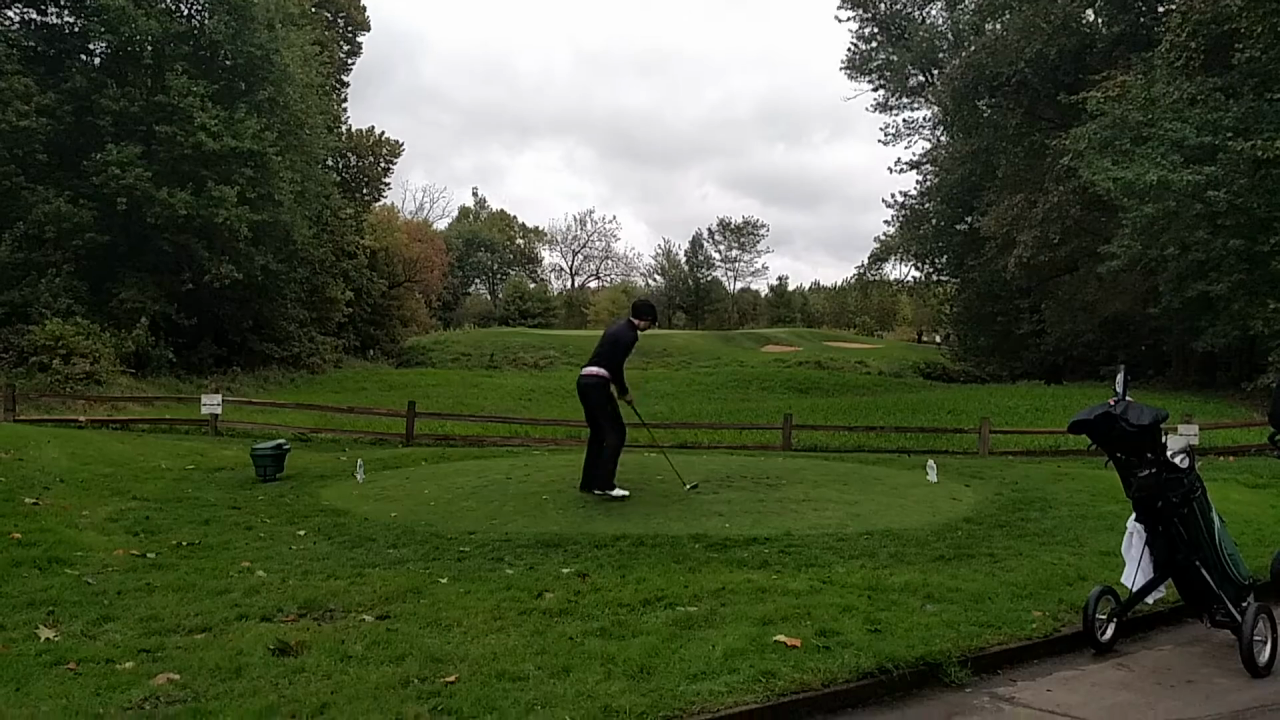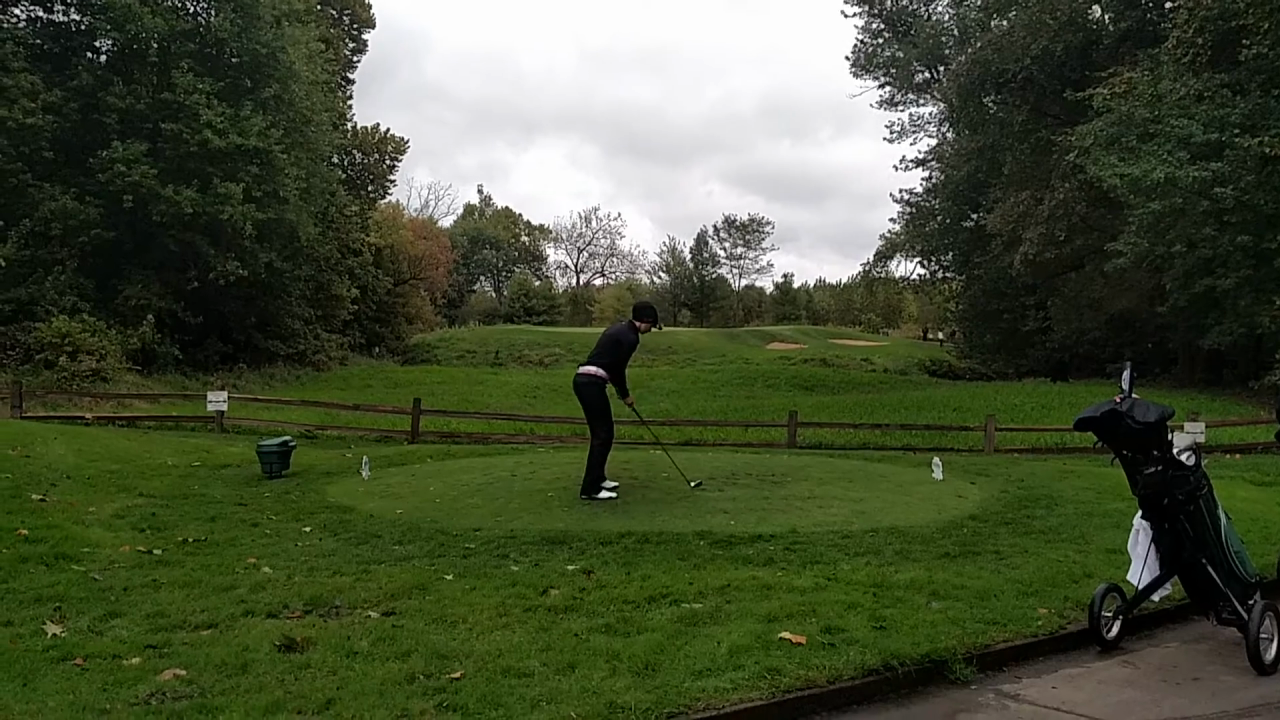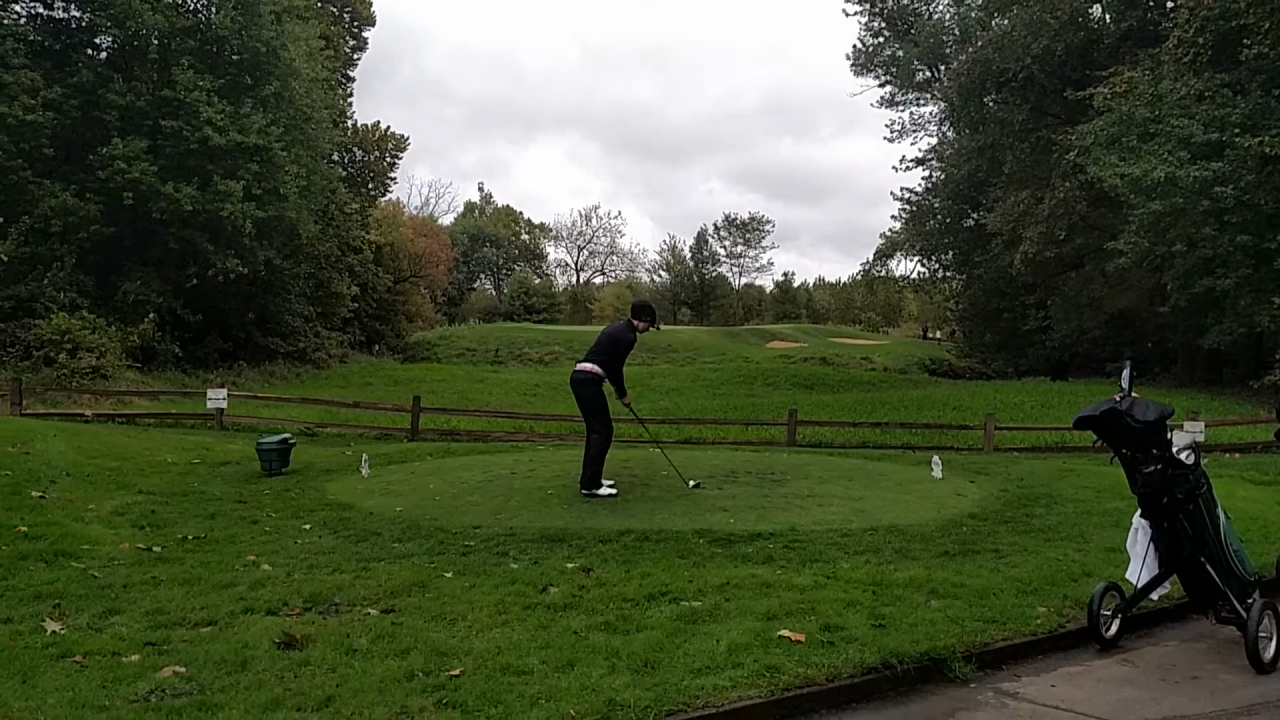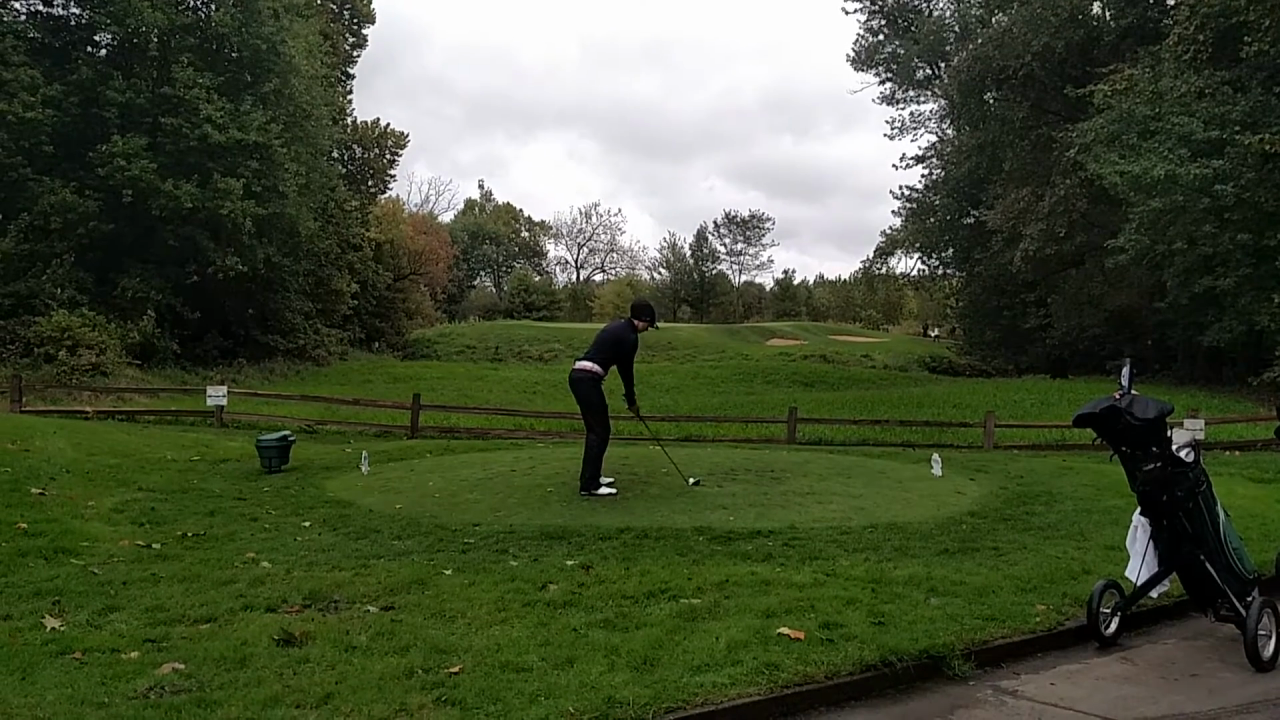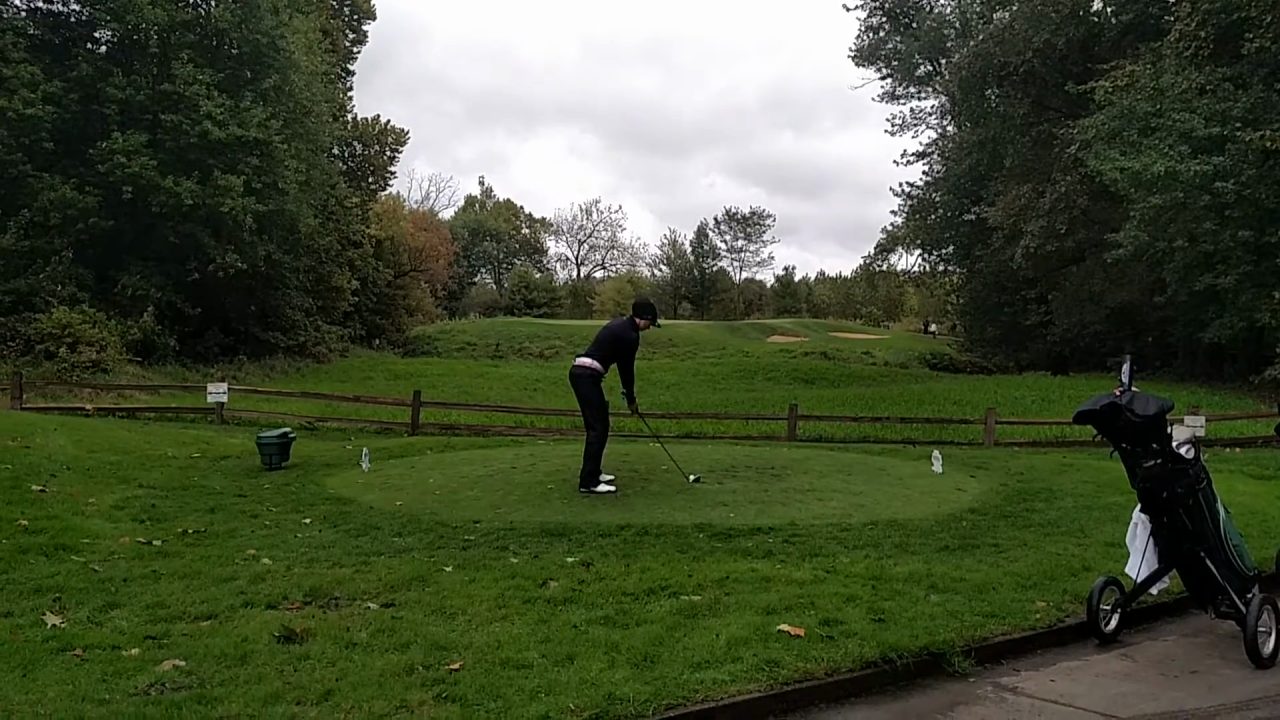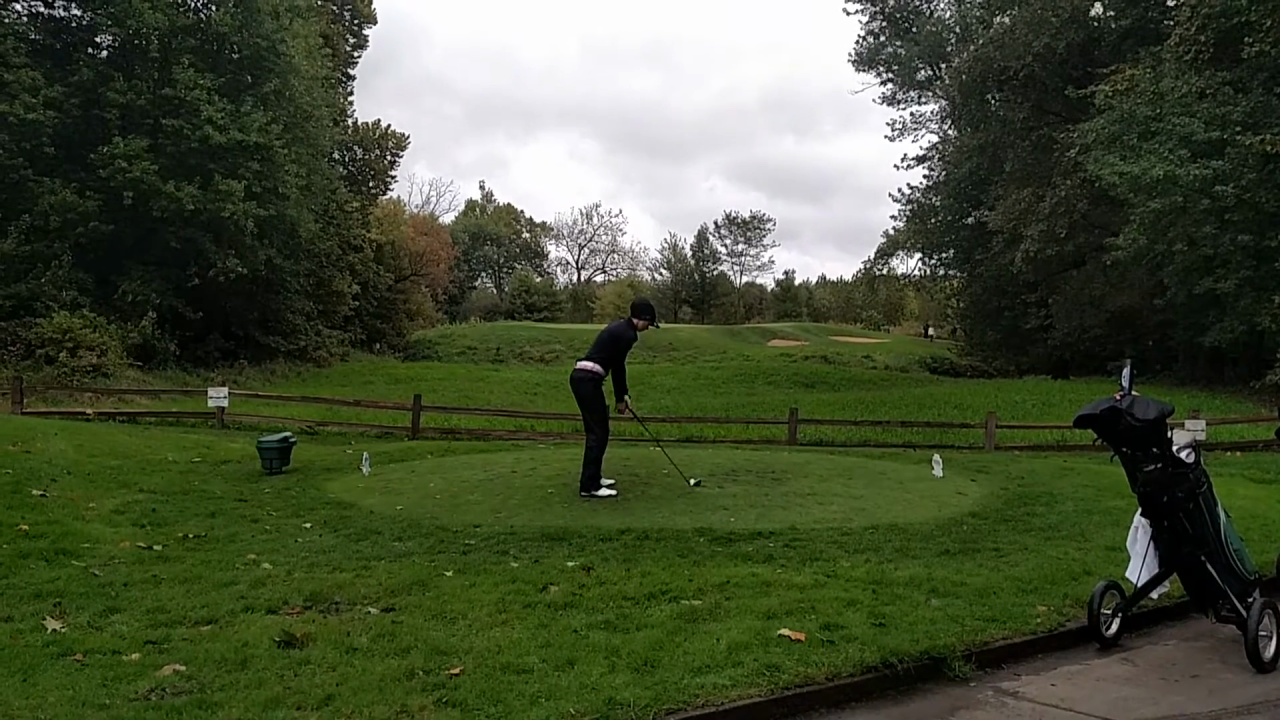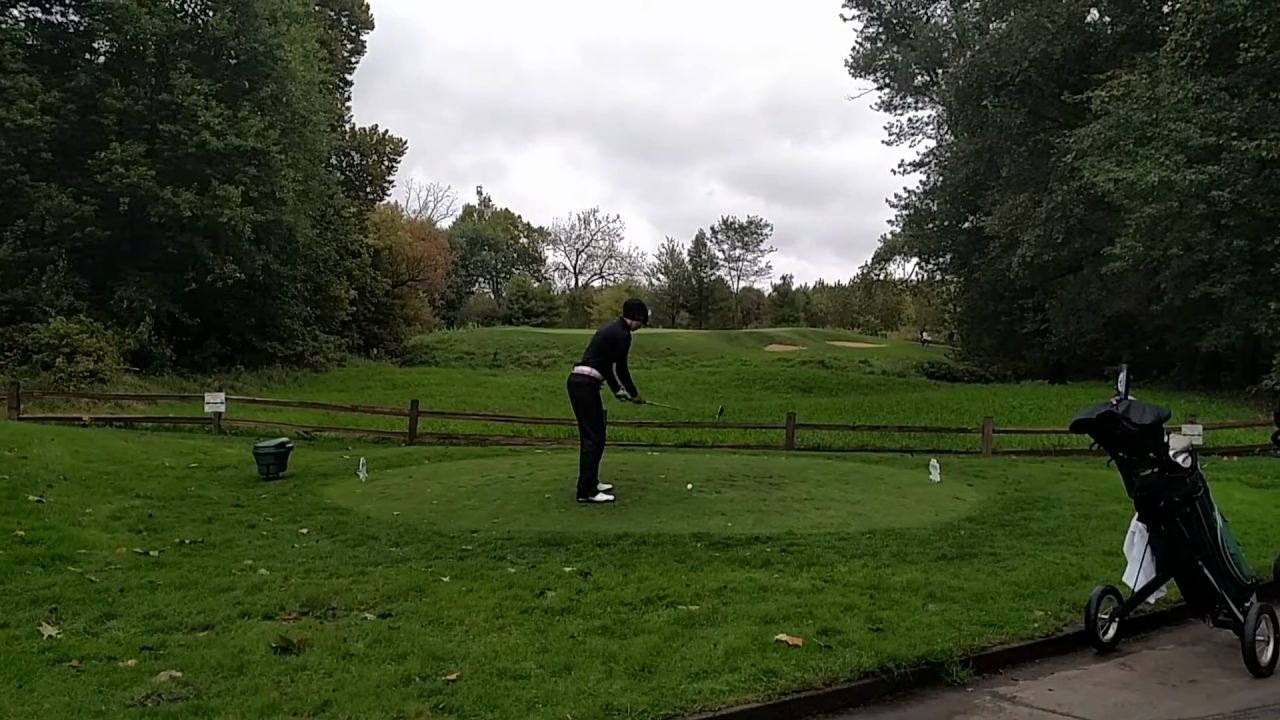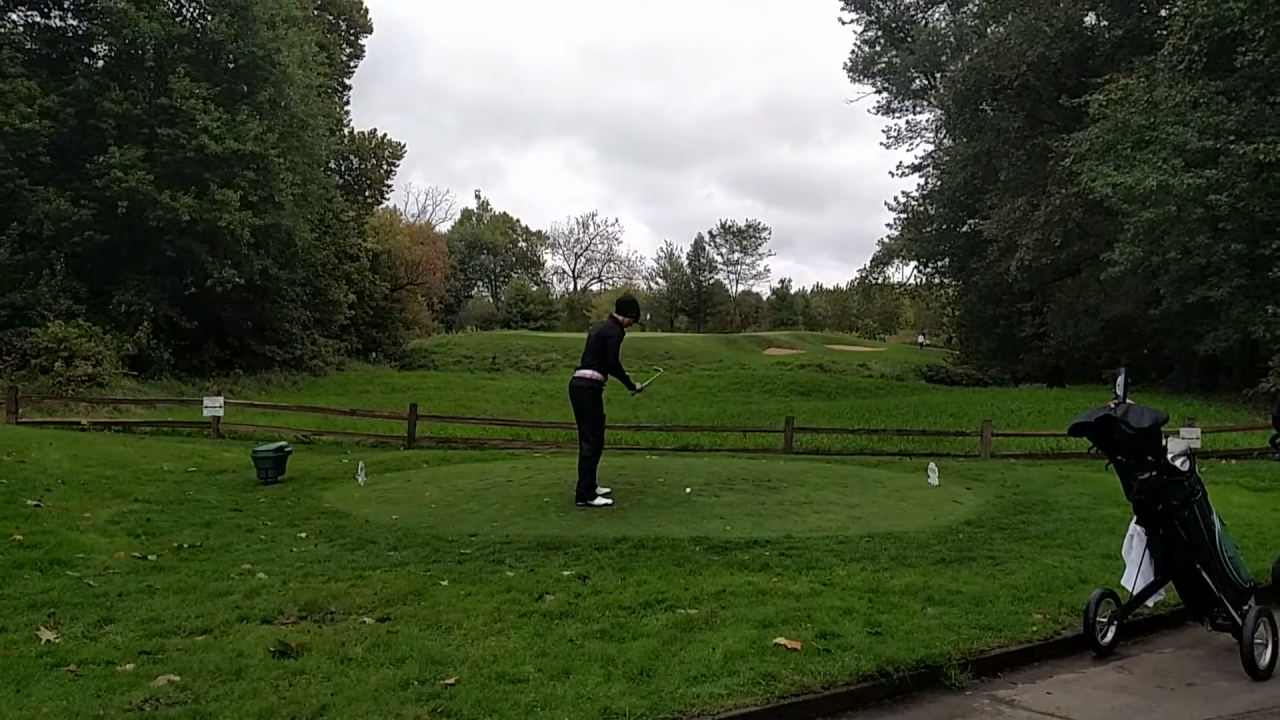
dt=0.4s
person 1, frame 1
left shoulder: (619, 327)
right shoulder: (628, 335)
right elbow: (616, 366)
left wrist: (618, 388)
right wrist: (624, 391)
left hip: (586, 381)
right hip: (596, 383)
left knee: (598, 432)
right knee: (616, 431)
left ankle: (590, 482)
right ankle: (605, 484)
person 1, frame 2
left shoulder: (619, 328)
right shoulder: (630, 337)
right elbow: (618, 369)
left wrist: (620, 391)
right wrist: (625, 394)
left hip: (583, 379)
right hip: (592, 383)
left knee: (600, 432)
right knee: (604, 434)
left ankle: (597, 478)
right ankle: (590, 488)
person 1, frame 3
left shoulder: (618, 328)
right shoulder: (628, 336)
right elbow: (615, 367)
left wrist: (618, 390)
right wrist: (622, 394)
left hip: (580, 377)
right hip: (588, 380)
left knee: (596, 430)
right knee: (603, 430)
left ankle: (590, 478)
right ankle: (591, 484)
person 1, frame 4
left shoulder: (618, 326)
right shoulder: (629, 337)
left elbow: (620, 366)
right elbow: (626, 369)
left wrist: (629, 395)
right wrist: (632, 400)
left hip: (579, 375)
right hip: (588, 378)
left knee: (596, 429)
right knee: (600, 431)
left ankle: (590, 476)
right ankle: (590, 485)
person 1, frame 5
left shoulder: (620, 324)
right shoulder: (630, 335)
left elbow: (622, 364)
right elbow: (627, 368)
left wrist: (628, 393)
right wrist: (630, 399)
left hip: (580, 372)
right hip: (587, 375)
left knee: (597, 425)
right knee: (599, 427)
left ankle: (592, 472)
right ankle: (589, 481)
person 1, frame 6
left shoulder: (620, 327)
right shoulder: (627, 334)
left elbow: (616, 365)
right elbow: (617, 368)
left wrist: (624, 394)
right wrist: (619, 399)
left hip: (582, 376)
right hip: (588, 379)
left knee: (596, 430)
right knee: (598, 432)
left ankle: (592, 477)
right ankle: (589, 486)
person 1, frame 7
left shoulder: (611, 329)
right shoulder: (622, 334)
right elbow: (621, 368)
left wrist: (617, 390)
right wrist: (633, 393)
left hip: (579, 381)
right hip: (585, 384)
left knee: (592, 435)
right knee: (594, 437)
left ankle: (589, 482)
right ankle: (586, 491)
person 1, frame 8
left shoulder: (602, 327)
right shoulder: (614, 331)
right elbow: (613, 363)
left wrist: (623, 378)
right wrist: (631, 385)
left hip: (580, 384)
right hip: (588, 387)
left knee: (590, 438)
right knee: (592, 440)
left ankle: (588, 486)
right ankle: (585, 495)
